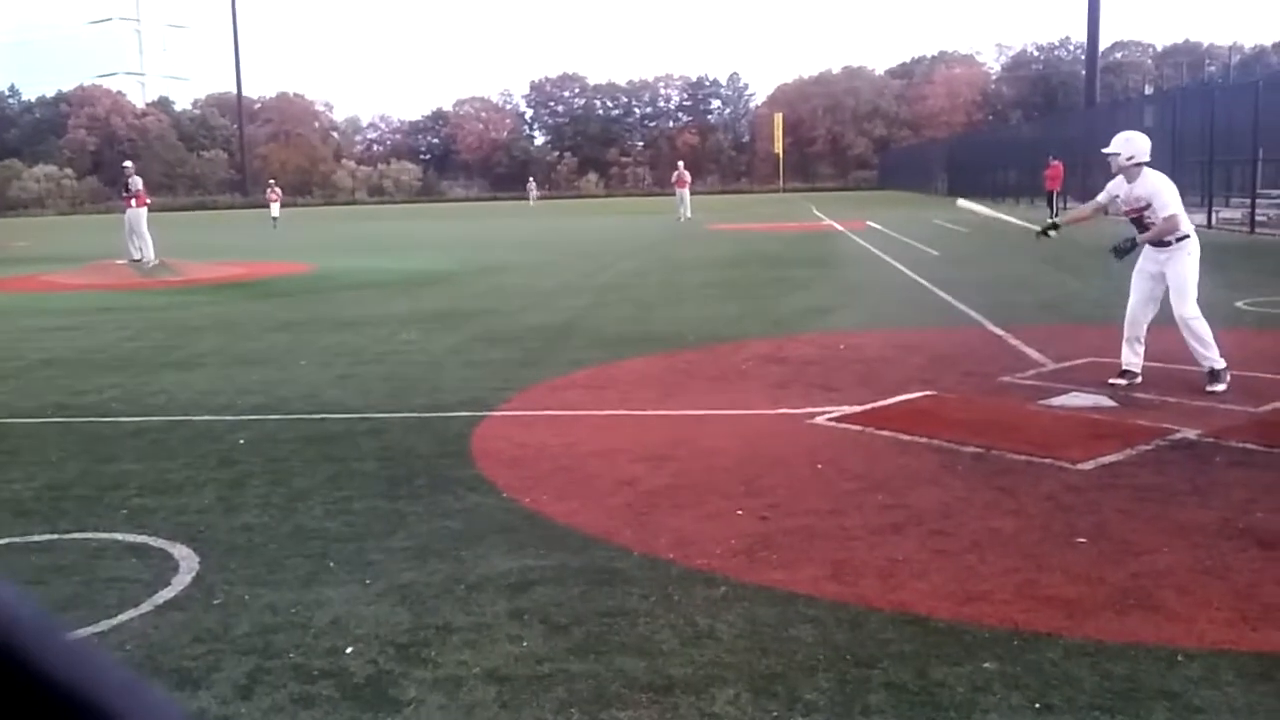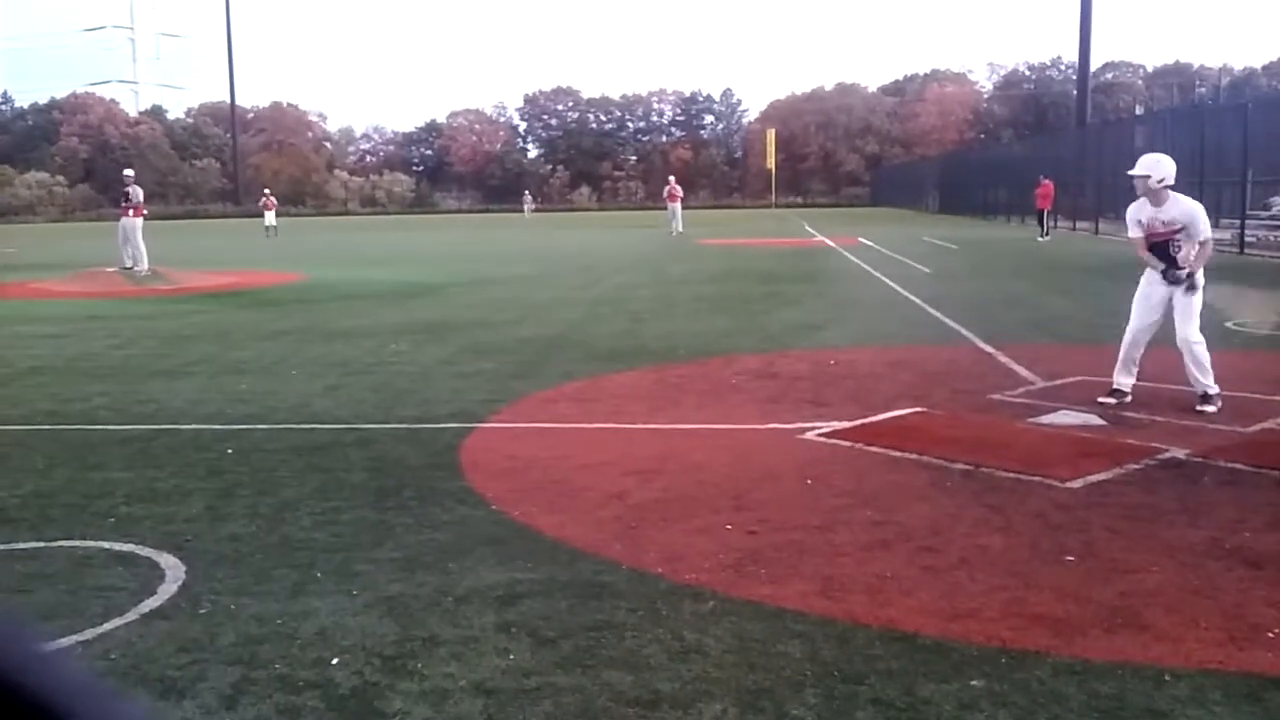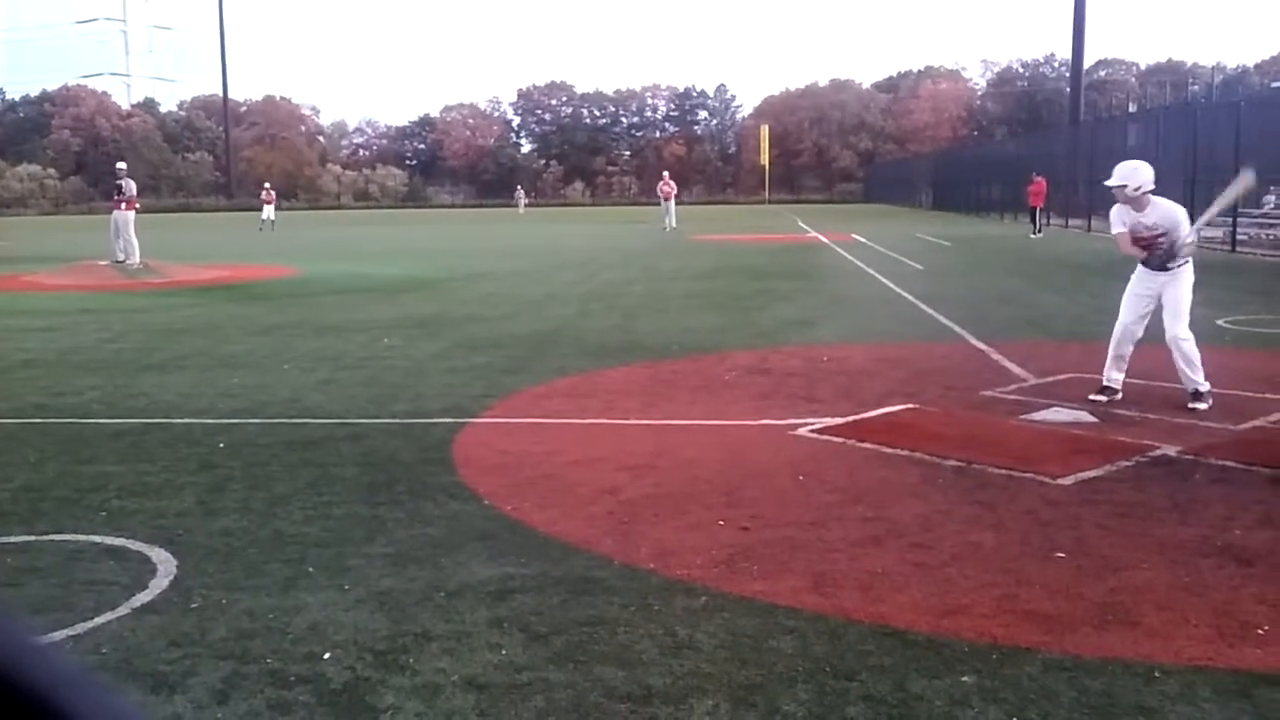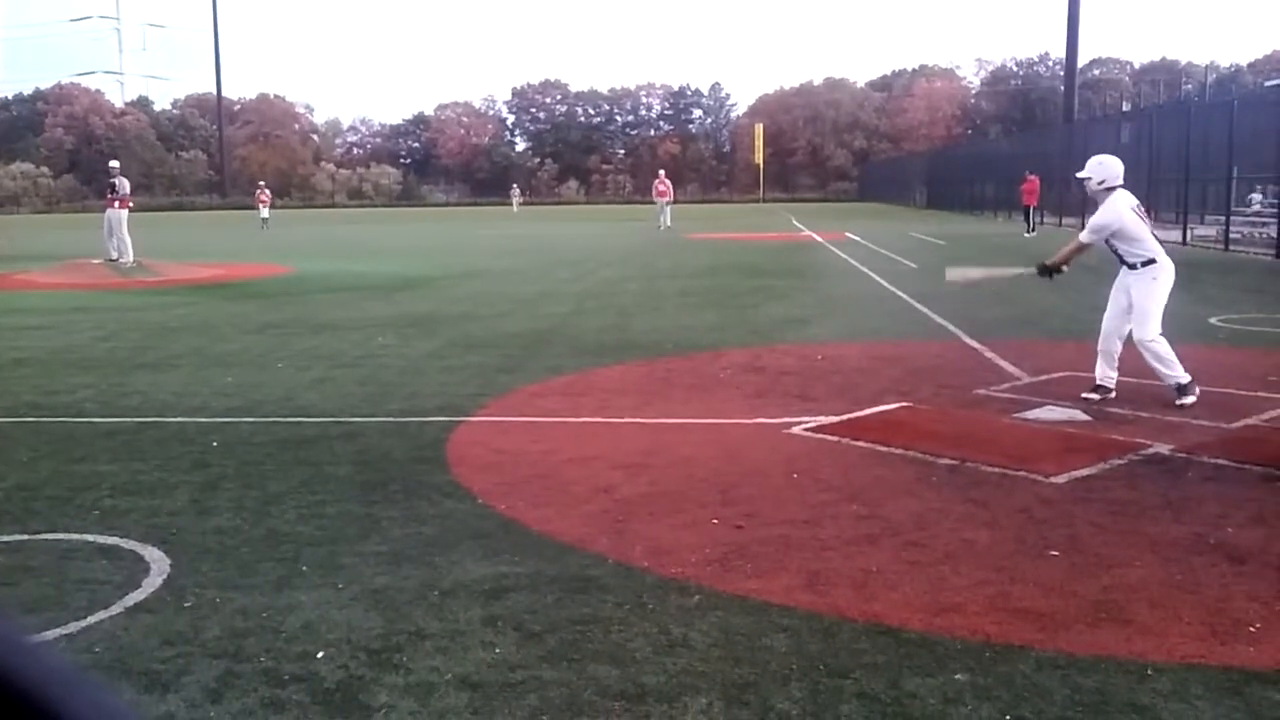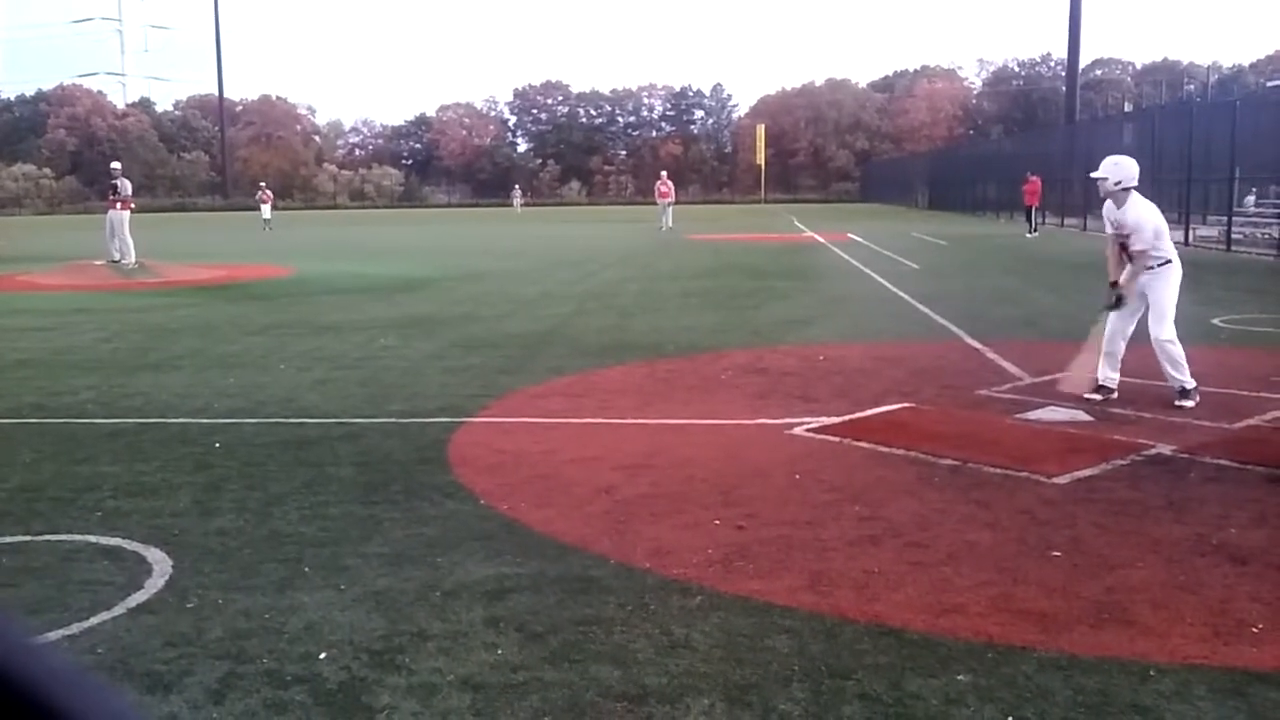
dt=0.5s
person 1, frame 1
left shoulder: (1157, 184)
right shoulder: (1117, 186)
left elbow: (1171, 225)
right elbow: (1091, 208)
left wrist: (1134, 241)
right wrist: (1057, 224)
left hip: (1179, 248)
right hip: (1152, 251)
left knee: (1185, 311)
right knee: (1136, 311)
left ankle: (1217, 368)
right ankle: (1130, 369)
person 1, frame 2
left shoulder: (1189, 208)
right shoulder: (1135, 210)
left elbow: (1206, 246)
right elbow: (1140, 249)
left wrist: (1193, 274)
right wrist: (1164, 270)
left hip: (1187, 275)
right hip: (1157, 275)
left knee: (1188, 336)
right knee: (1135, 331)
left ankle: (1209, 391)
right ankle: (1122, 387)
person 1, frame 3
left shoulder: (1170, 212)
right shoulder: (1118, 212)
left elbow: (1188, 248)
right elbow: (1125, 246)
left wrist: (1177, 252)
right wrist: (1151, 257)
left hip: (1176, 274)
right hip: (1148, 273)
left knee: (1177, 332)
right knee: (1124, 328)
left ankle: (1200, 389)
right ankle: (1111, 384)
person 1, frame 4
left shoulder: (1108, 215)
right shoulder: (1120, 196)
left elbow: (1079, 246)
right elbow: (1087, 237)
left wrist: (1050, 265)
right wrist: (1059, 261)
left hip: (1153, 272)
right hip: (1131, 271)
left knee: (1145, 334)
right knee: (1111, 327)
left ankle: (1183, 383)
right ankle: (1105, 383)
person 1, frame 5
left shoulder: (1142, 213)
right shoulder: (1109, 207)
left elbow: (1140, 260)
right elbow: (1113, 247)
left wrist: (1124, 293)
right wrist: (1114, 283)
left hip: (1163, 272)
right hip: (1134, 273)
left knee: (1161, 333)
right knee: (1115, 328)
left ankle: (1187, 387)
right ankle: (1107, 383)
